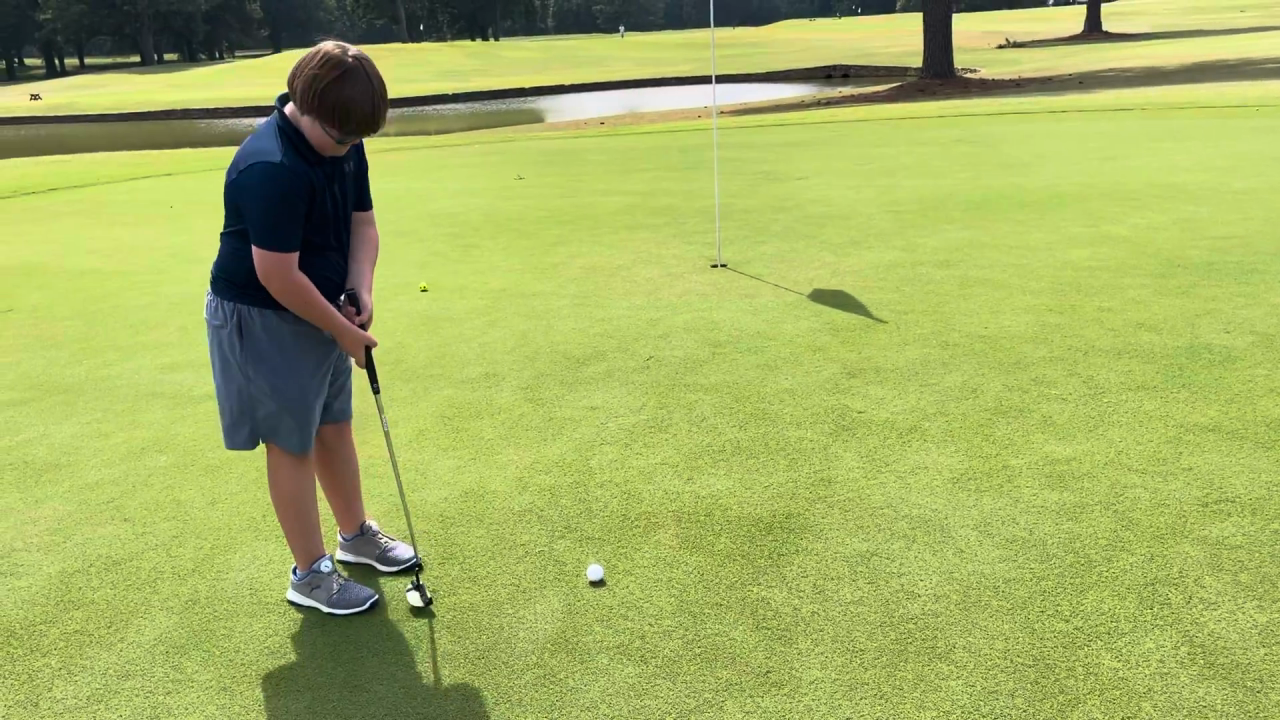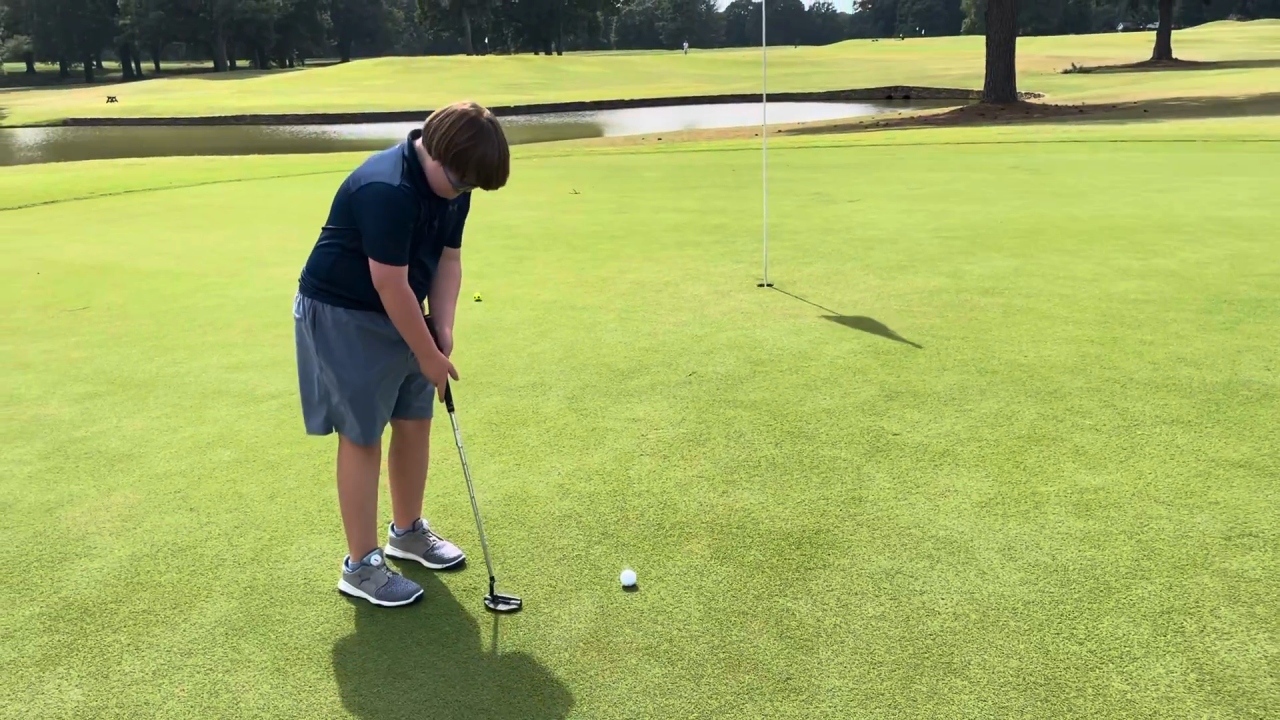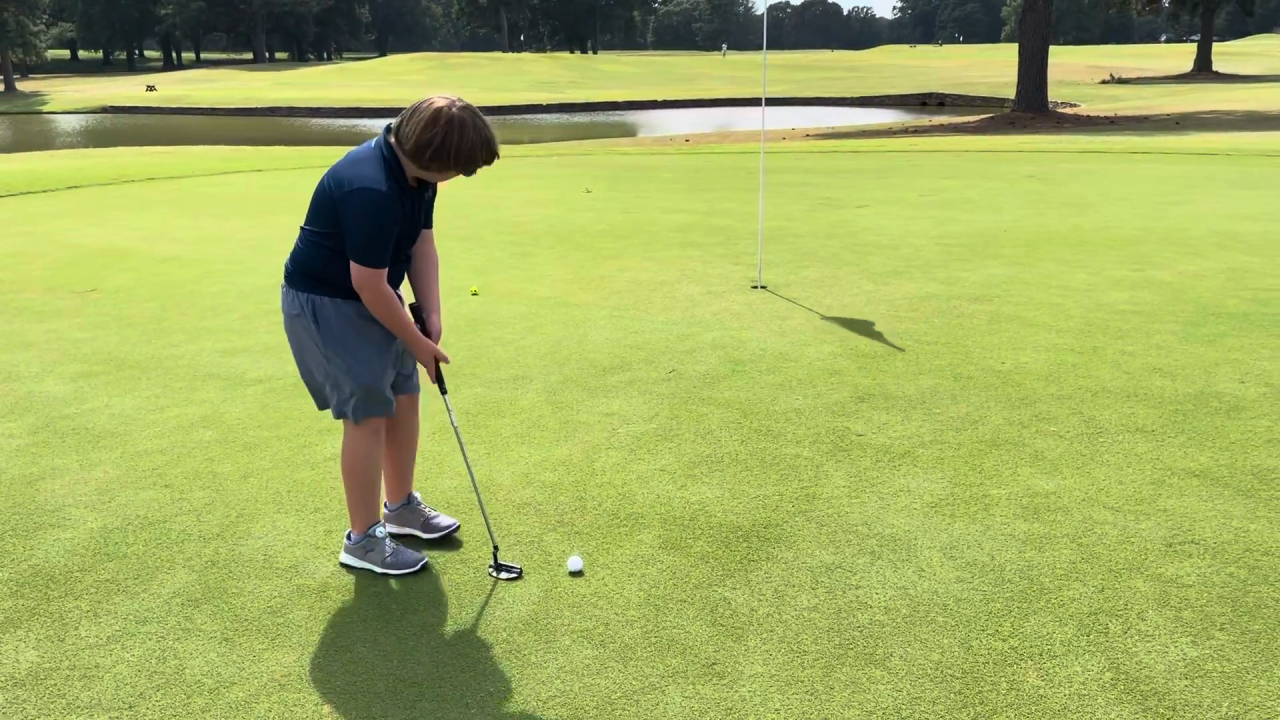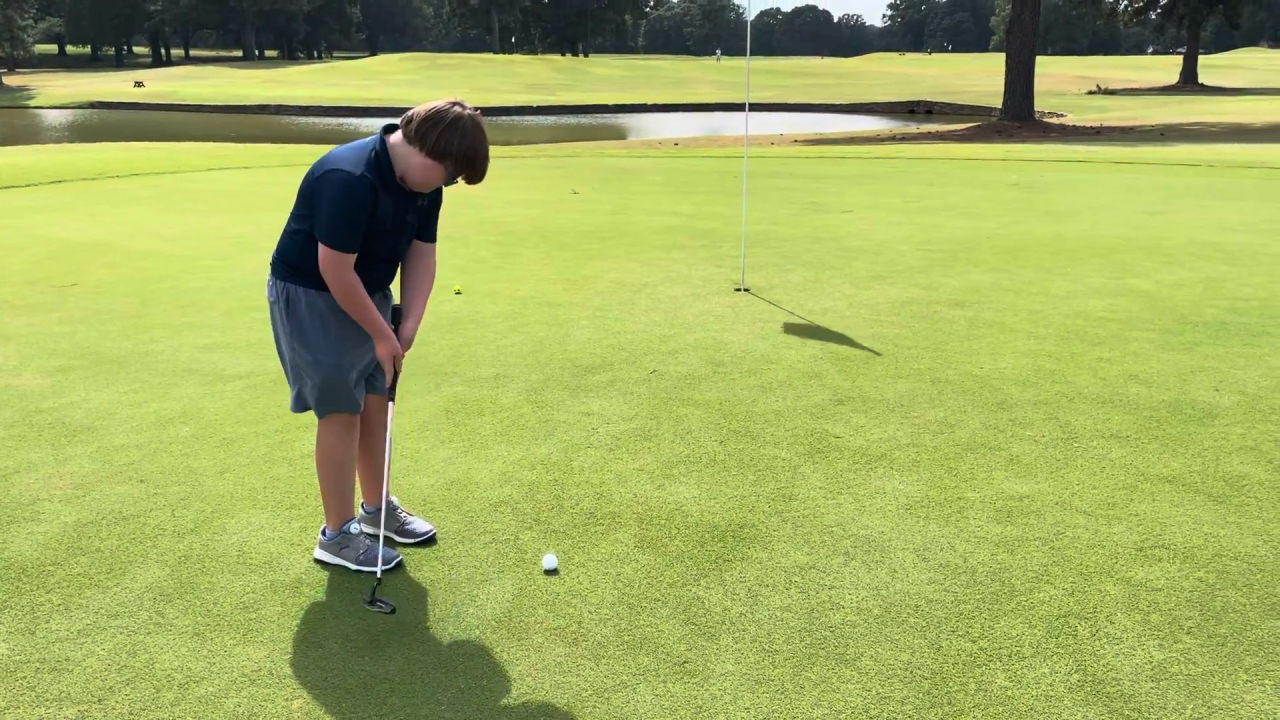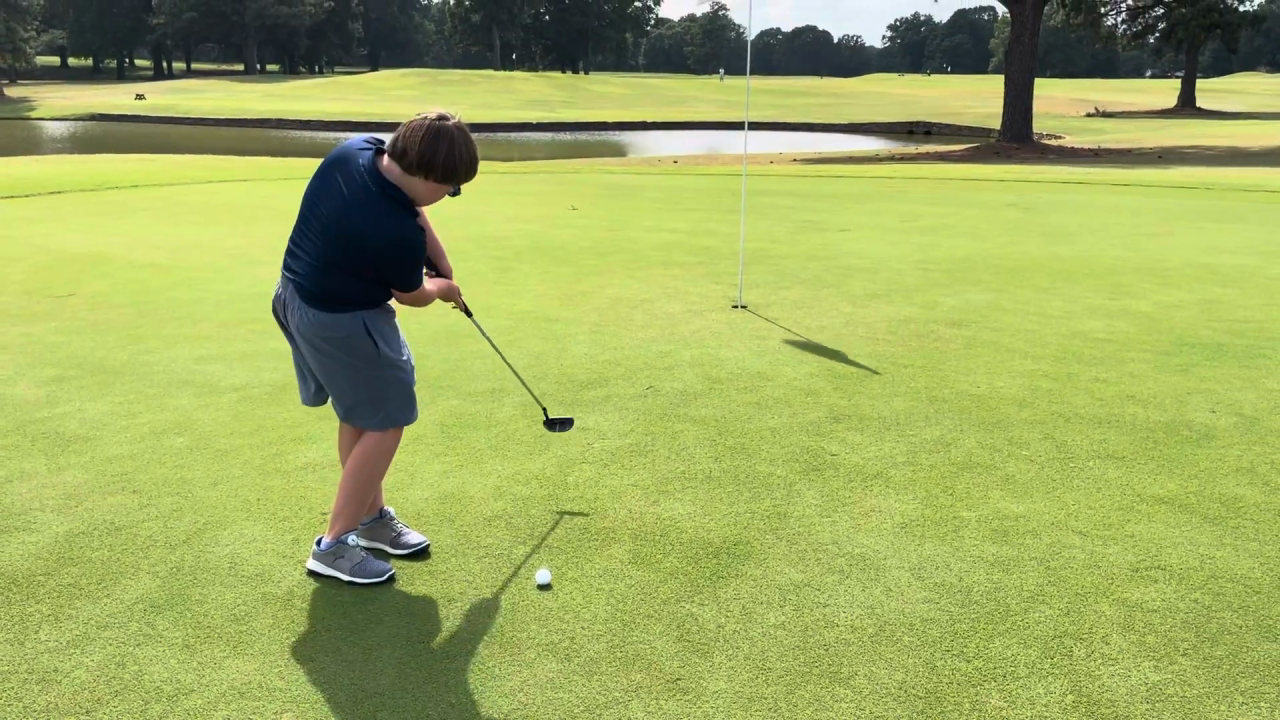
dt=1s
person 1, frame 1
left shoulder: (343, 146)
right shoulder: (270, 170)
left elbow: (361, 222)
right elbow: (278, 275)
left wrist: (361, 292)
right wrist: (341, 328)
left hip: (322, 311)
right hip: (261, 319)
left knee: (335, 427)
right knee: (292, 442)
left ankle: (356, 534)
right ankle: (309, 573)
person 1, frame 2
left shoulder: (451, 186)
right shoulder: (386, 190)
left elbow: (447, 260)
right elbow: (391, 285)
left wrist: (443, 328)
right wrist: (428, 354)
left hip: (400, 315)
right hip: (342, 316)
left knee: (415, 421)
right knee: (362, 436)
left ankle: (408, 530)
right ankle: (361, 565)
person 1, frame 3
left shoulder: (416, 172)
right shoulder: (370, 192)
left elbow: (422, 242)
right elbow: (370, 285)
left wrist: (432, 315)
right wrist: (416, 343)
left hip: (370, 297)
right hip: (324, 301)
left knee: (403, 398)
right knee: (369, 413)
left ankle: (402, 504)
right ankle: (362, 538)
person 1, frame 4
left shoulder: (422, 182)
right shoulder: (349, 179)
left elbow: (420, 253)
right elbow: (334, 270)
left wrist: (409, 324)
right wrist: (381, 334)
left hip: (366, 292)
right hip: (311, 295)
left knee: (376, 401)
right knee: (341, 410)
left ankle: (377, 508)
right ankle: (337, 534)
person 1, frame 5
left shoulder: (359, 151)
right shoulder: (396, 233)
right elbow: (410, 295)
left wrist: (443, 264)
right wrist: (442, 288)
left hip: (302, 296)
right hip: (342, 319)
left knee: (360, 414)
right knee: (386, 422)
left ankle: (371, 518)
right ankle: (333, 545)
